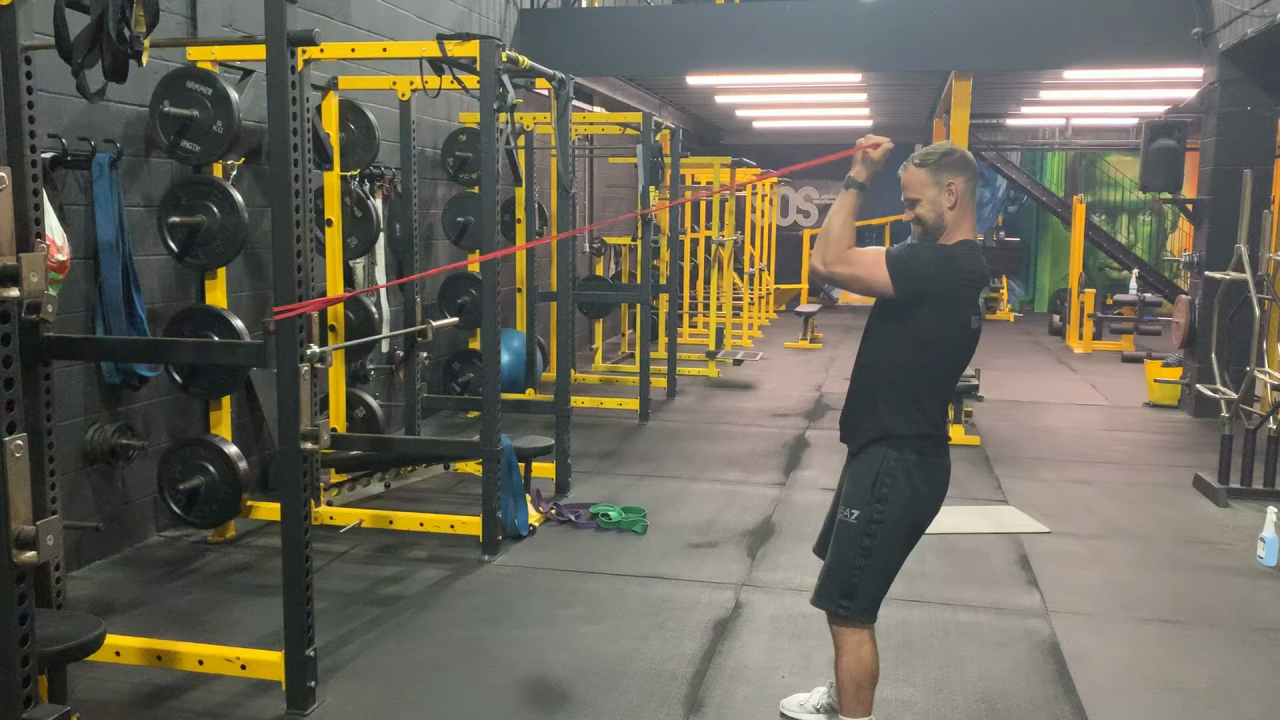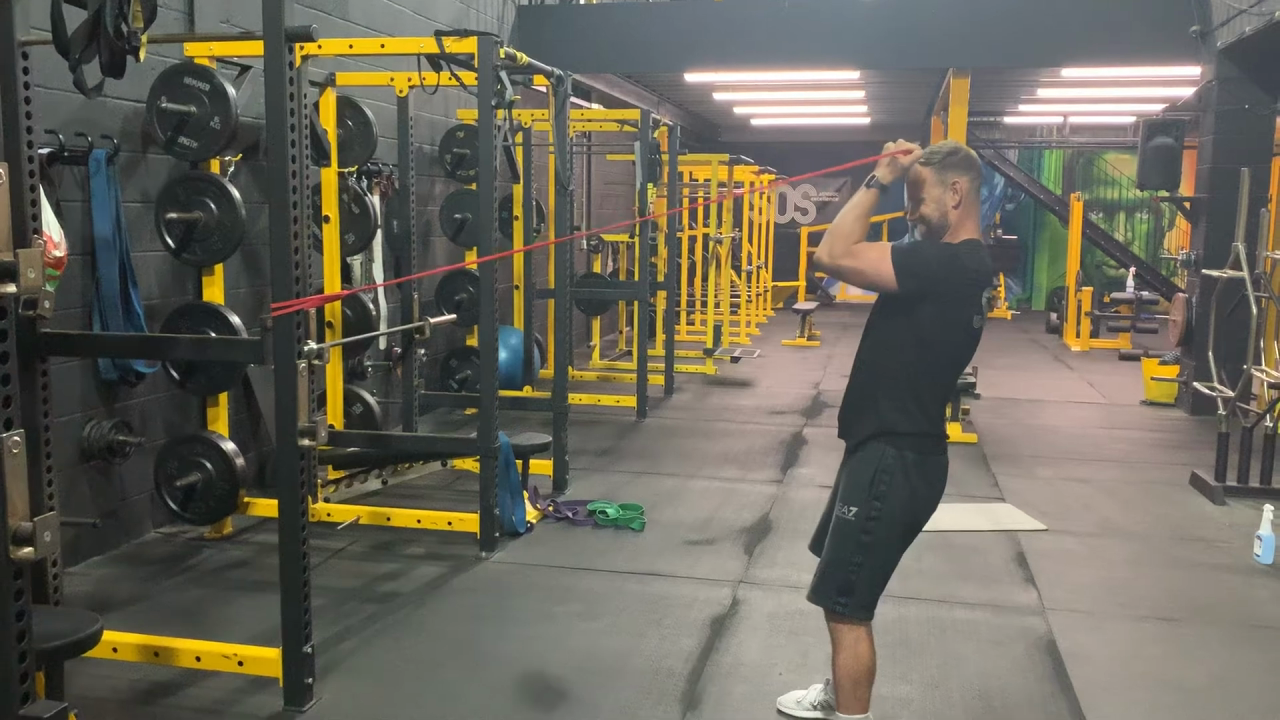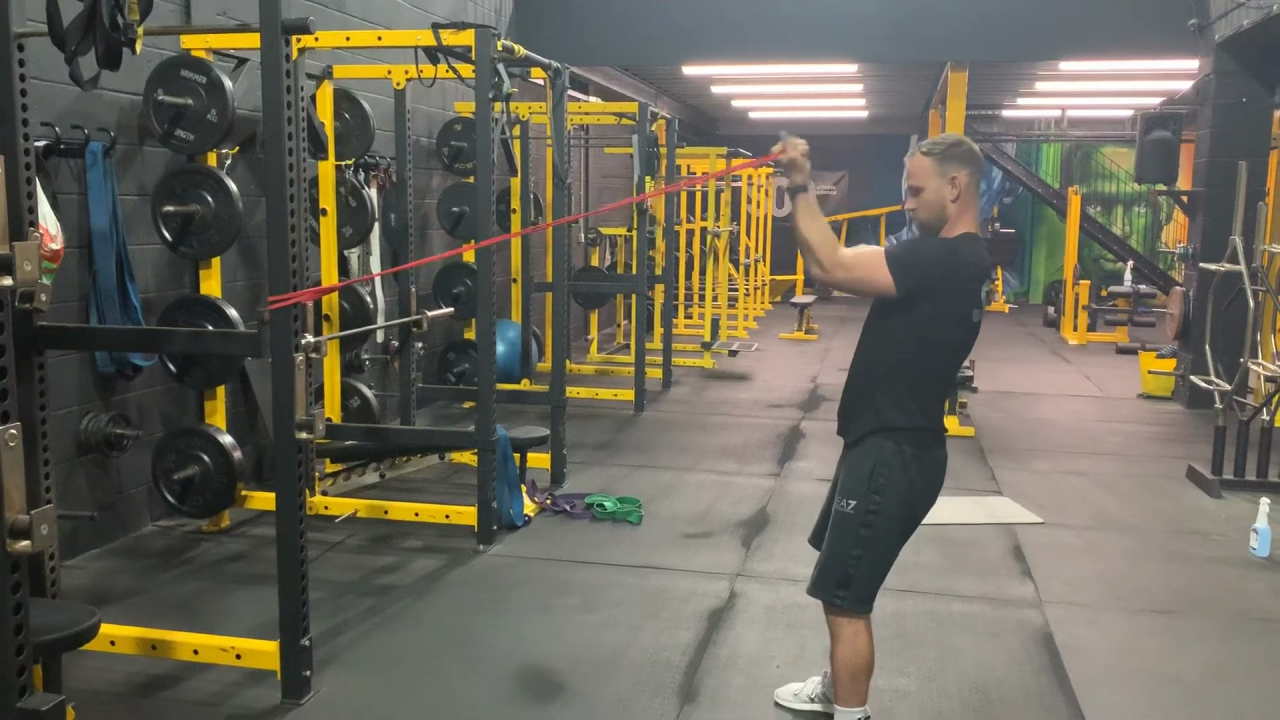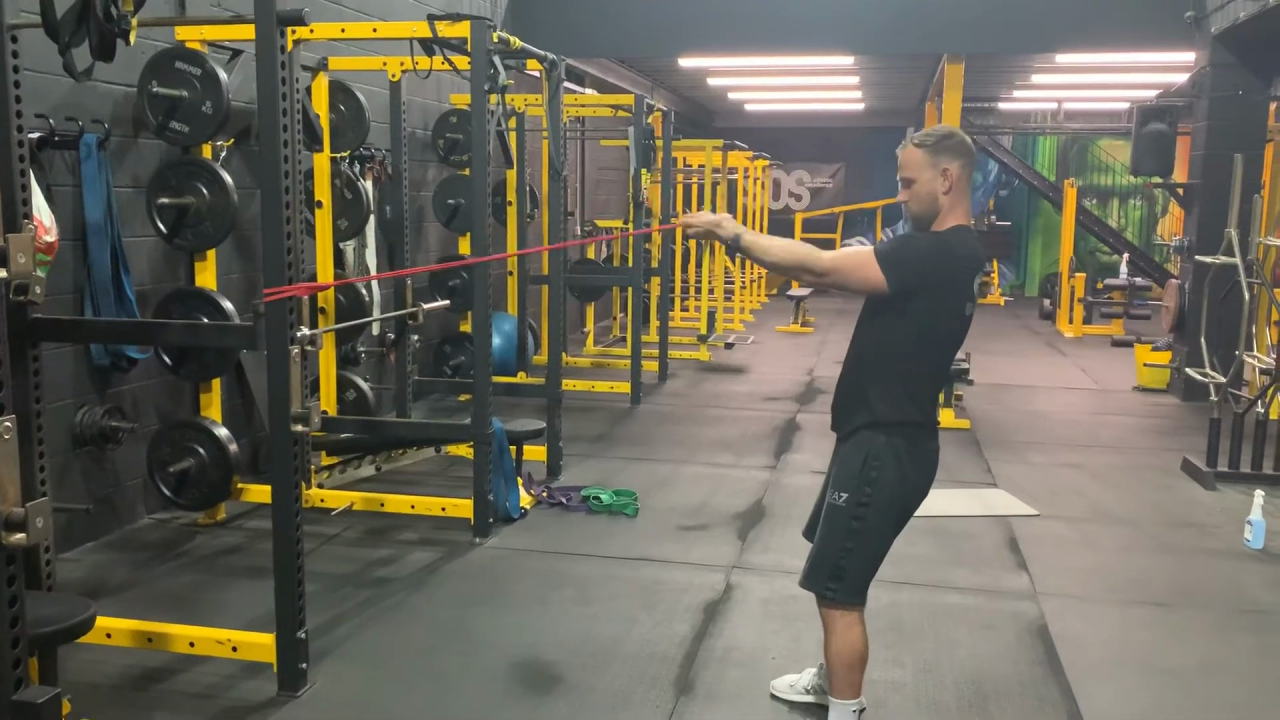
dt=0.5s
person 1, frame 1
left shoulder: (943, 267)
right shoulder: (953, 265)
left elbow: (829, 262)
left wrist: (856, 179)
left hip: (897, 462)
right hip: (894, 451)
left knee: (848, 607)
right knee: (845, 593)
person 1, frame 2
left shoulder: (948, 266)
right shoulder: (956, 264)
left elbow: (833, 256)
right elbow: (854, 259)
left wrist: (878, 180)
left hip: (894, 459)
right hip: (890, 448)
left knee: (846, 604)
right knee: (842, 593)
person 1, frame 3
left shoulder: (947, 261)
right shoulder: (953, 258)
left elbow: (831, 268)
right elbow: (857, 267)
left wrist: (801, 186)
left hip: (895, 453)
right hip: (890, 442)
left knee: (844, 597)
right knee: (841, 581)
person 1, frame 4
left shoulder: (937, 255)
right shoulder: (946, 250)
left elbow: (820, 268)
right elbow: (846, 268)
left wrist: (733, 235)
left hip: (886, 446)
right hip: (884, 435)
left knee: (837, 588)
right knee: (836, 575)
